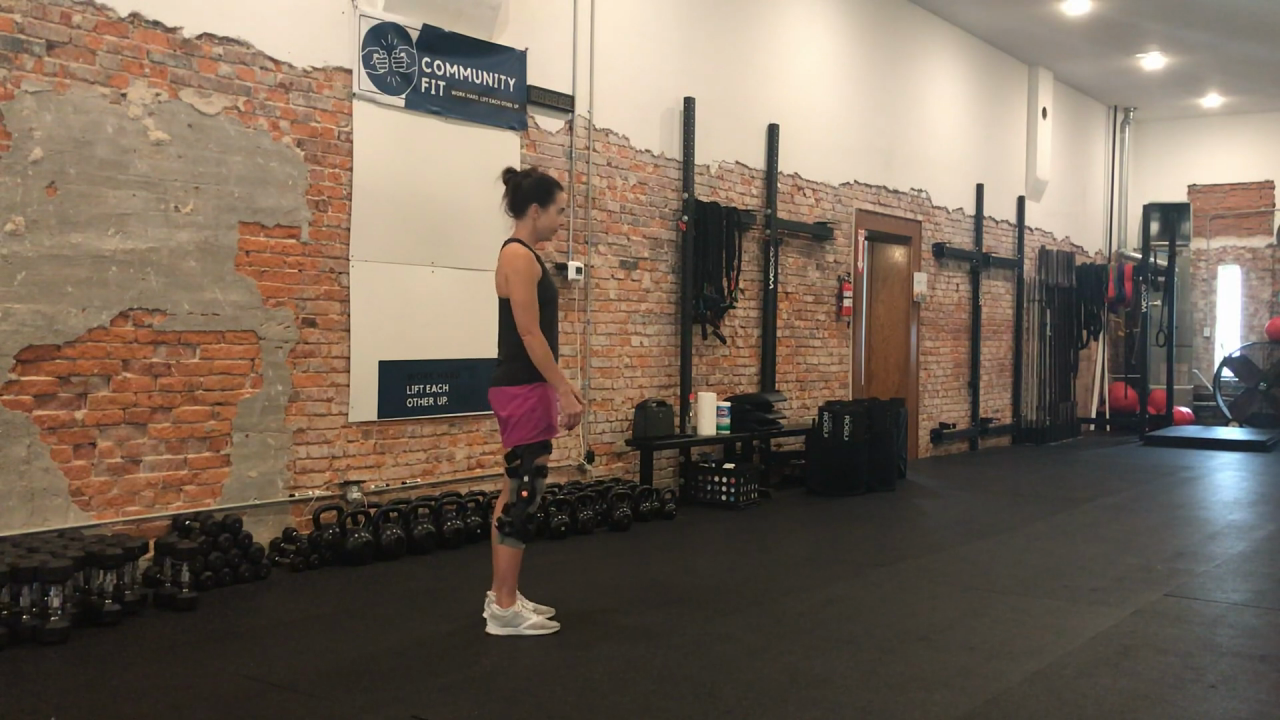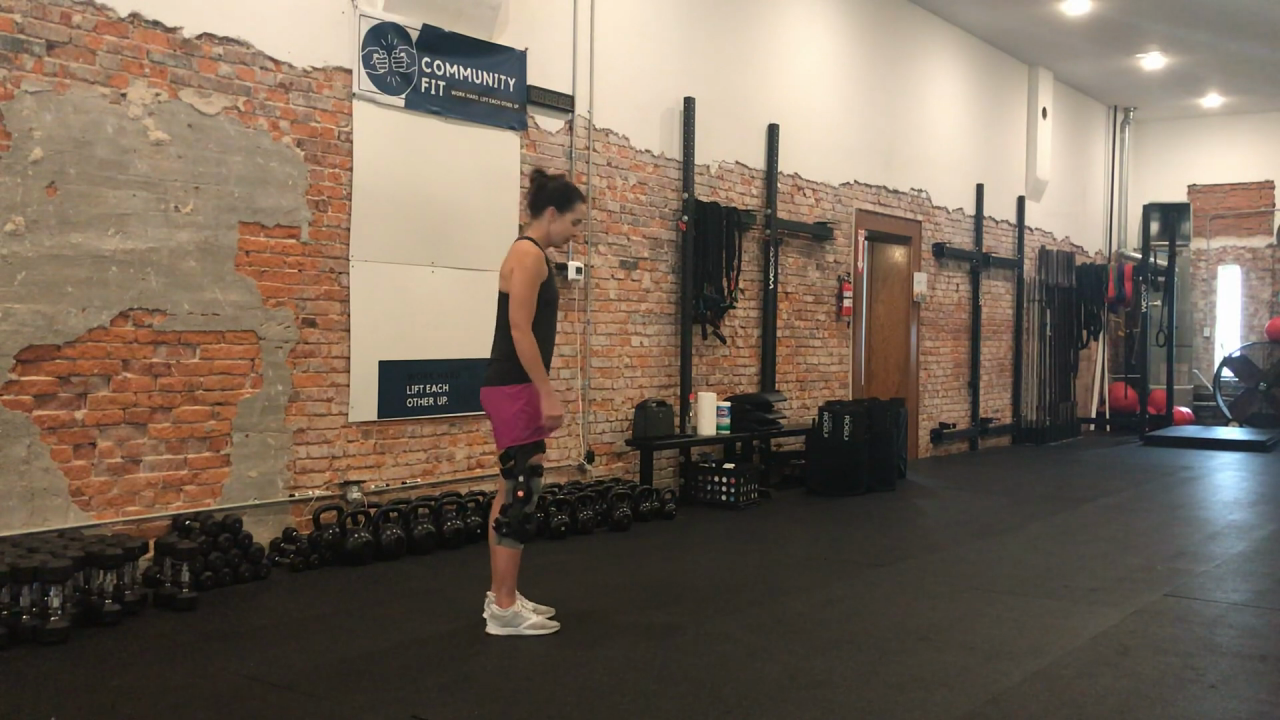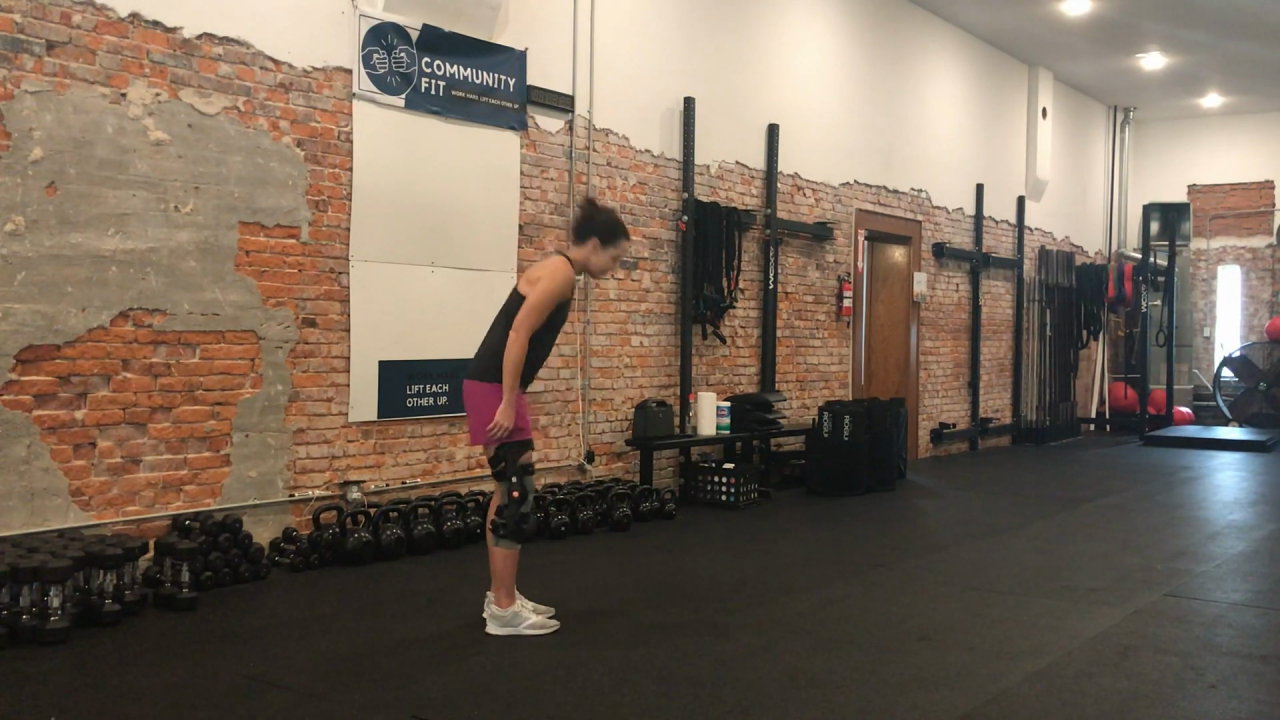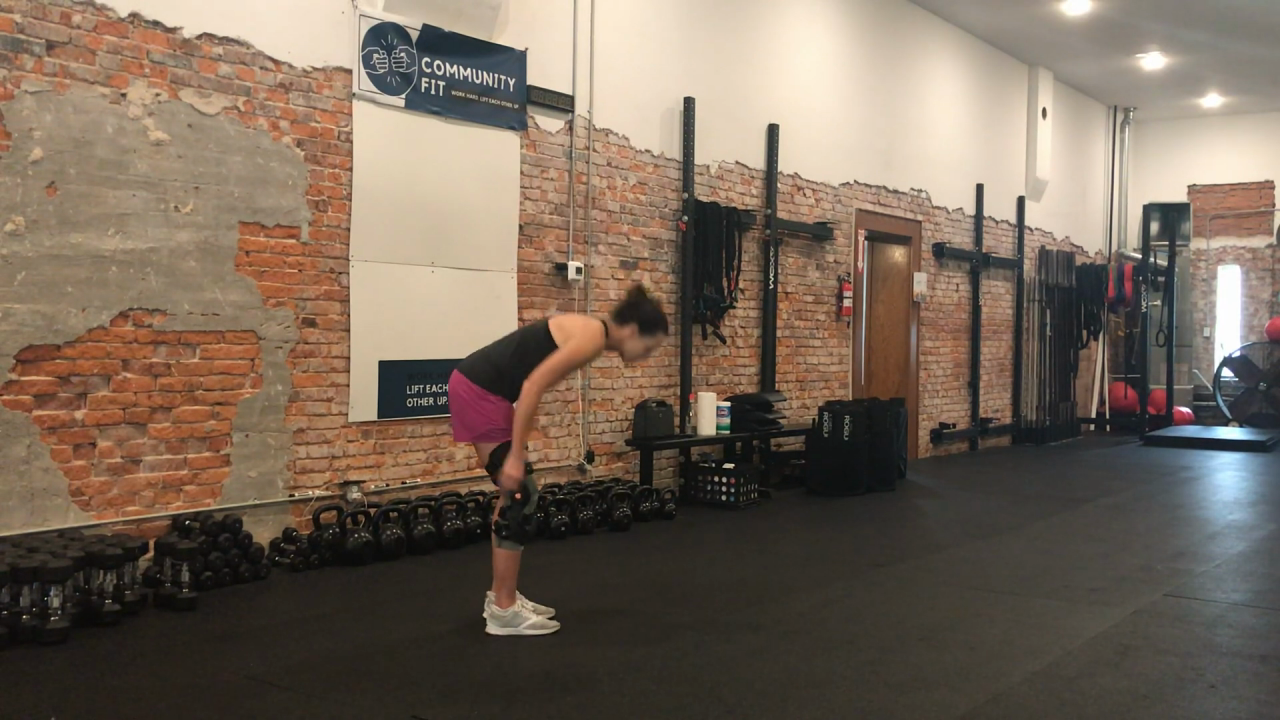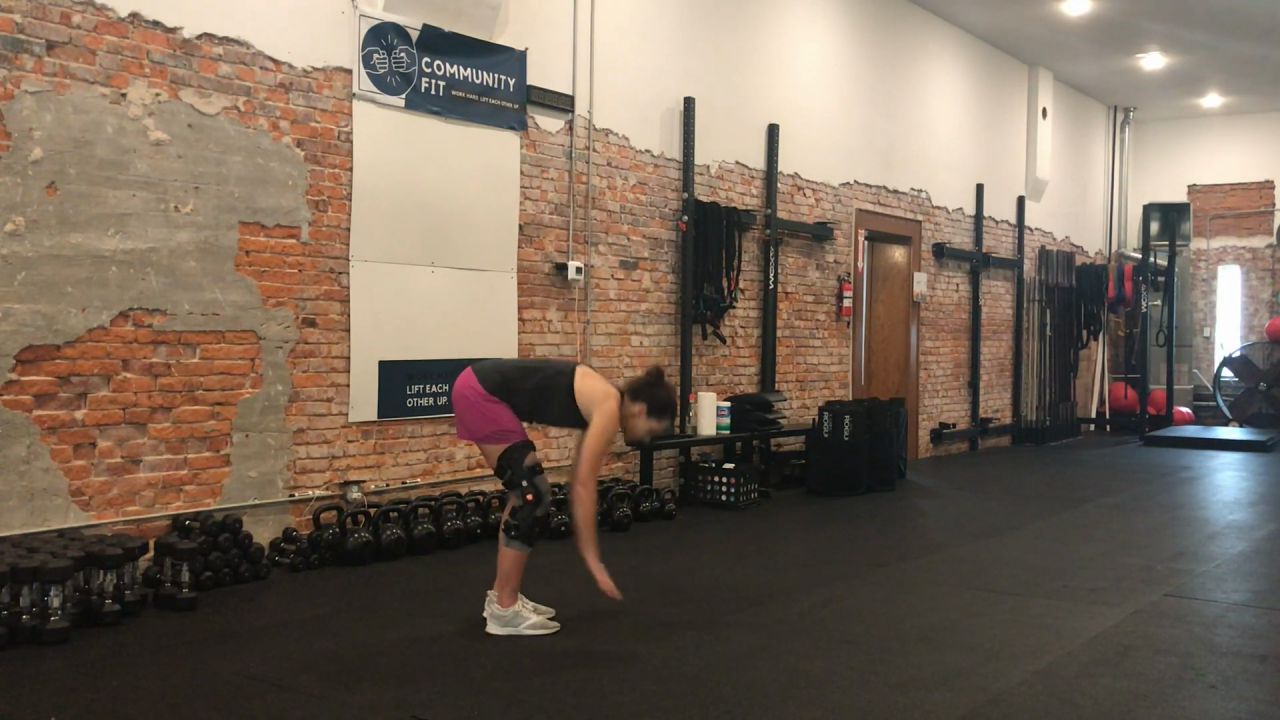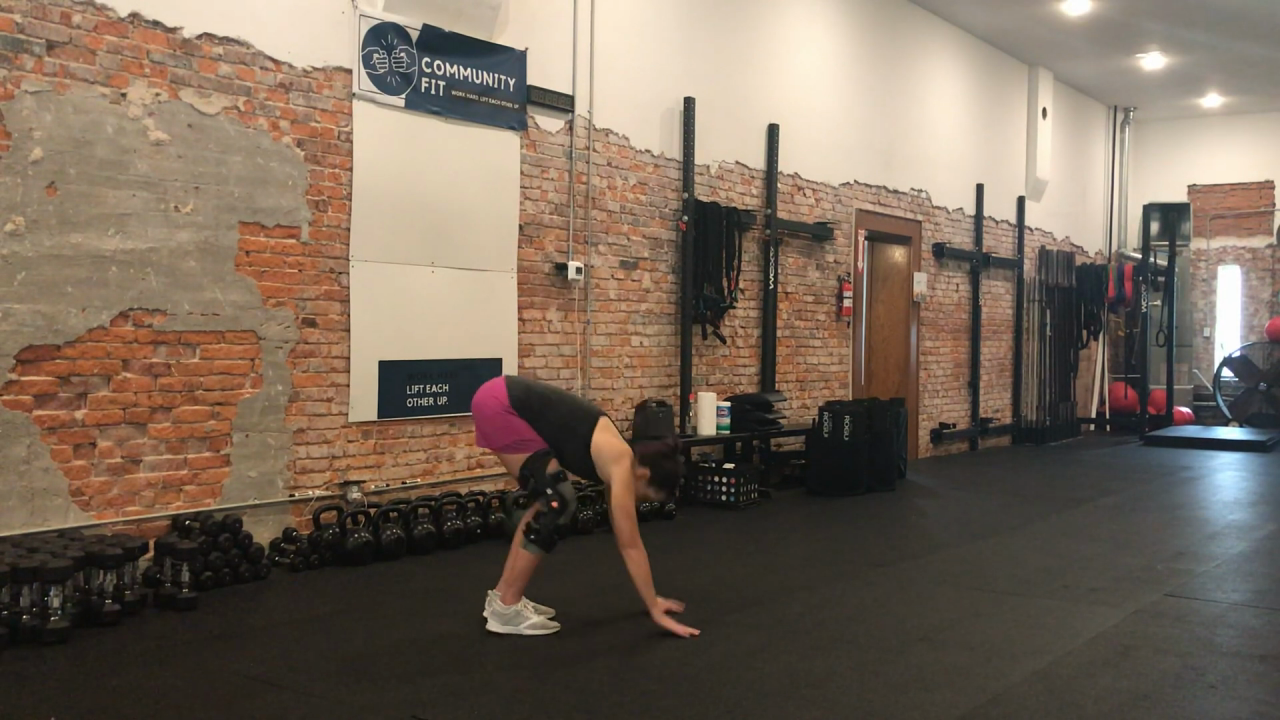
dt=0.3s
person 1, frame 1
left shoulder: (524, 255)
right shoulder: (519, 255)
right elbow: (530, 334)
left wrist: (563, 384)
right wrist: (562, 393)
left hip: (524, 388)
right hip: (523, 390)
left knee: (516, 492)
right knee: (524, 494)
left ankle: (502, 596)
right ankle: (504, 610)
person 1, frame 2
left shoulder: (531, 253)
right shoulder: (529, 253)
right elbow: (521, 331)
left wrist: (542, 393)
right wrist: (547, 395)
left hip: (514, 388)
right hip: (516, 389)
left knee: (514, 491)
right knee: (521, 493)
left ankle: (501, 597)
right ankle: (504, 610)
person 1, frame 3
left shoulder: (557, 269)
right shoulder: (561, 271)
right elbow: (518, 335)
left wrist: (510, 399)
right wrist: (508, 403)
left hip: (497, 386)
right hip: (493, 387)
left knee: (510, 491)
right knee: (517, 492)
left ankle: (502, 597)
right ankle: (503, 610)
person 1, frame 4
left shoulder: (589, 332)
right shoulder: (591, 338)
right elbow: (531, 387)
left wrist: (516, 453)
right wrist: (516, 456)
left hip: (478, 387)
right hip: (478, 390)
left knee: (514, 493)
right knee: (518, 493)
left ankle: (502, 597)
right ankle: (503, 610)
person 1, frame 5
left shoulder: (604, 399)
right shoulder: (609, 407)
left elbow: (582, 482)
right elbow: (585, 484)
left wrist: (584, 545)
right wrist: (593, 559)
left hip: (481, 389)
right hip: (482, 394)
left knee: (527, 492)
right knee: (532, 493)
left ankle: (502, 596)
right ankle: (505, 610)
person 1, frame 6
left shoulder: (618, 459)
right shoulder: (621, 466)
left elbow: (626, 539)
right elbow: (631, 545)
left wrist: (649, 599)
right wrist: (657, 614)
left hip: (505, 402)
right hip: (500, 404)
left knee: (550, 503)
right knee: (558, 502)
left ankle: (504, 596)
right ankle: (505, 607)
